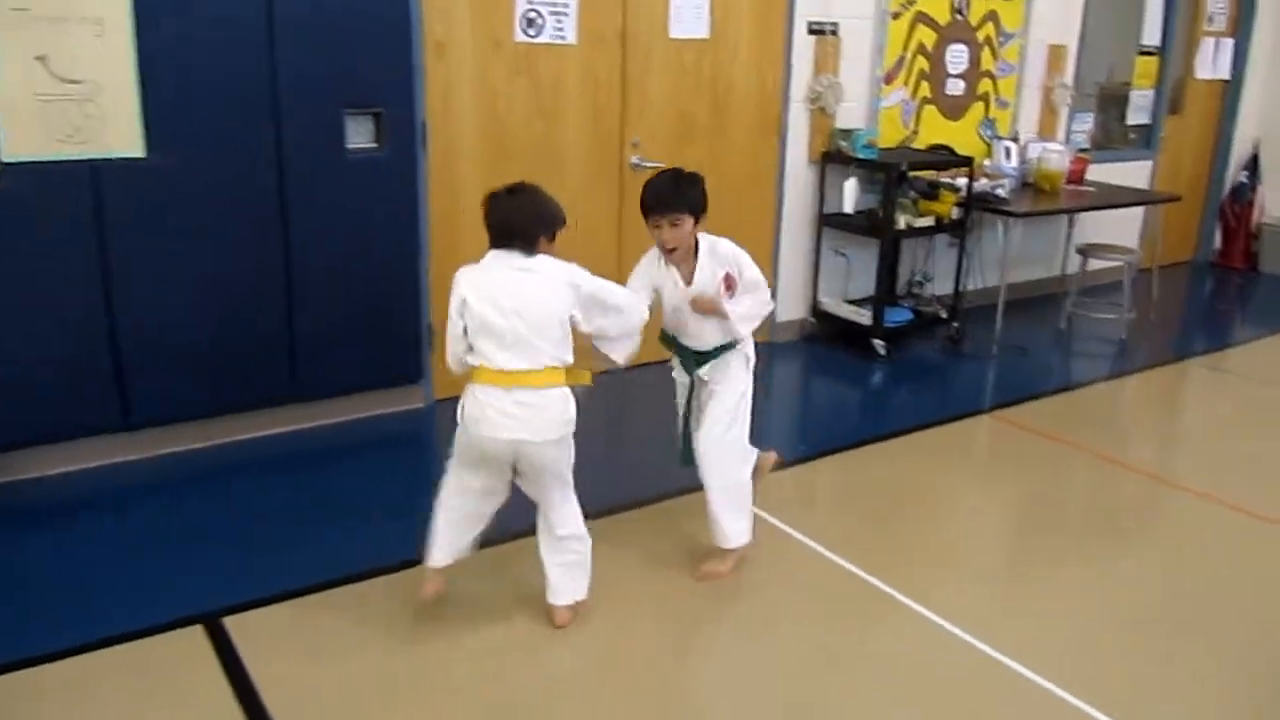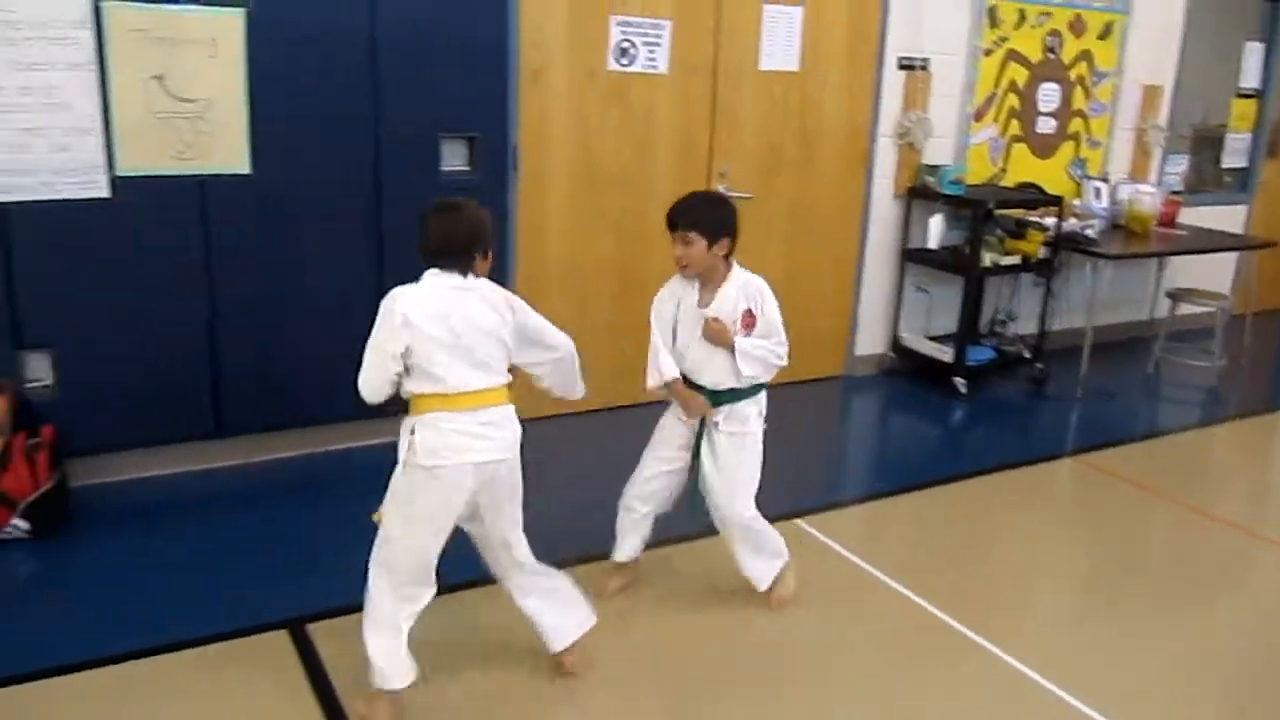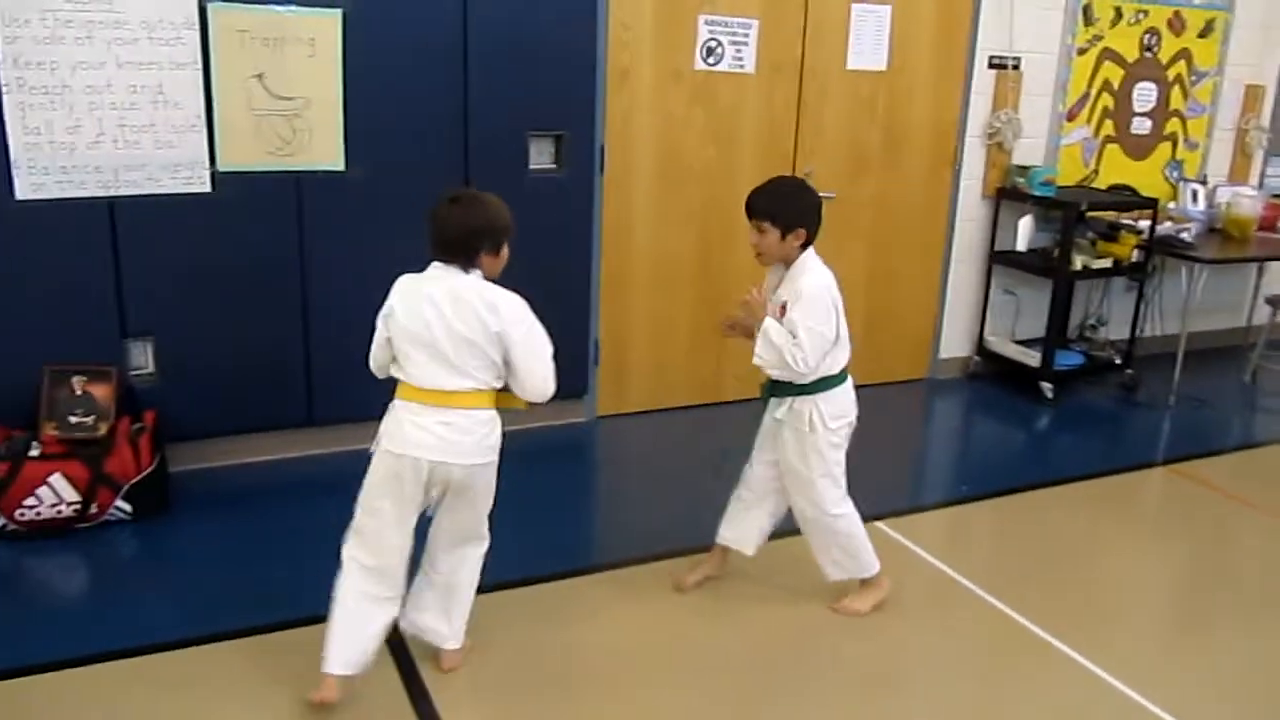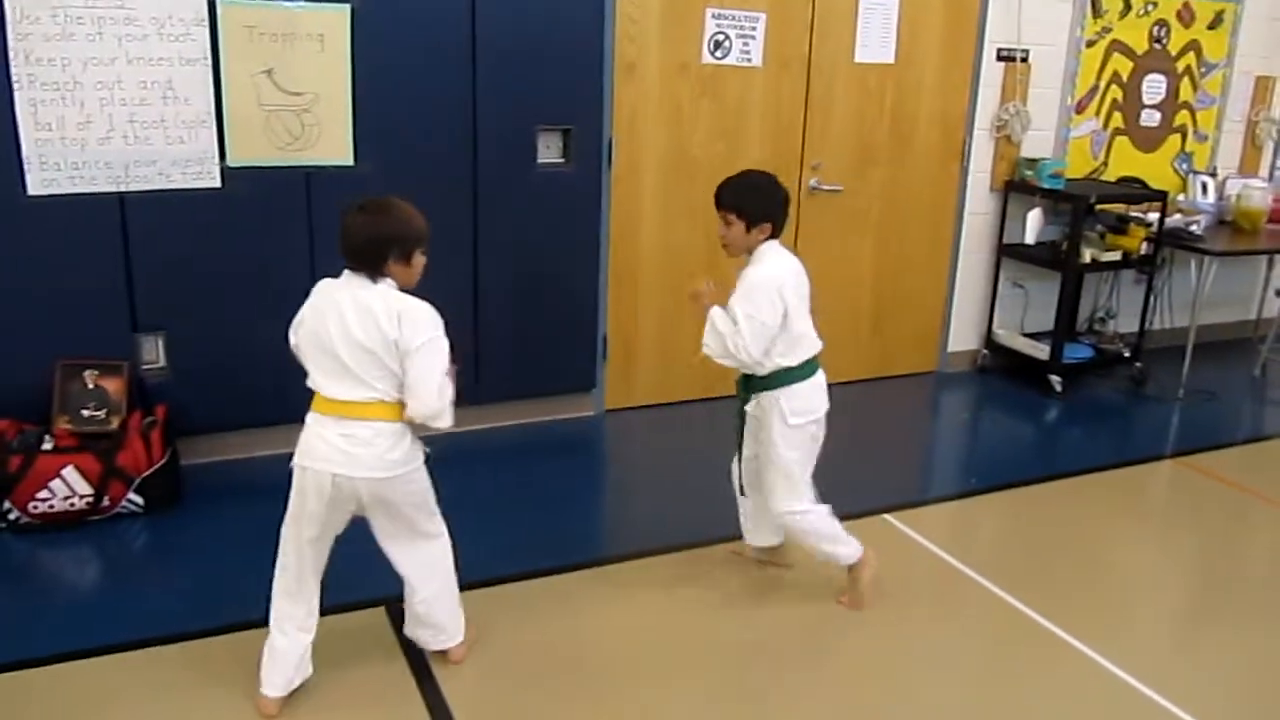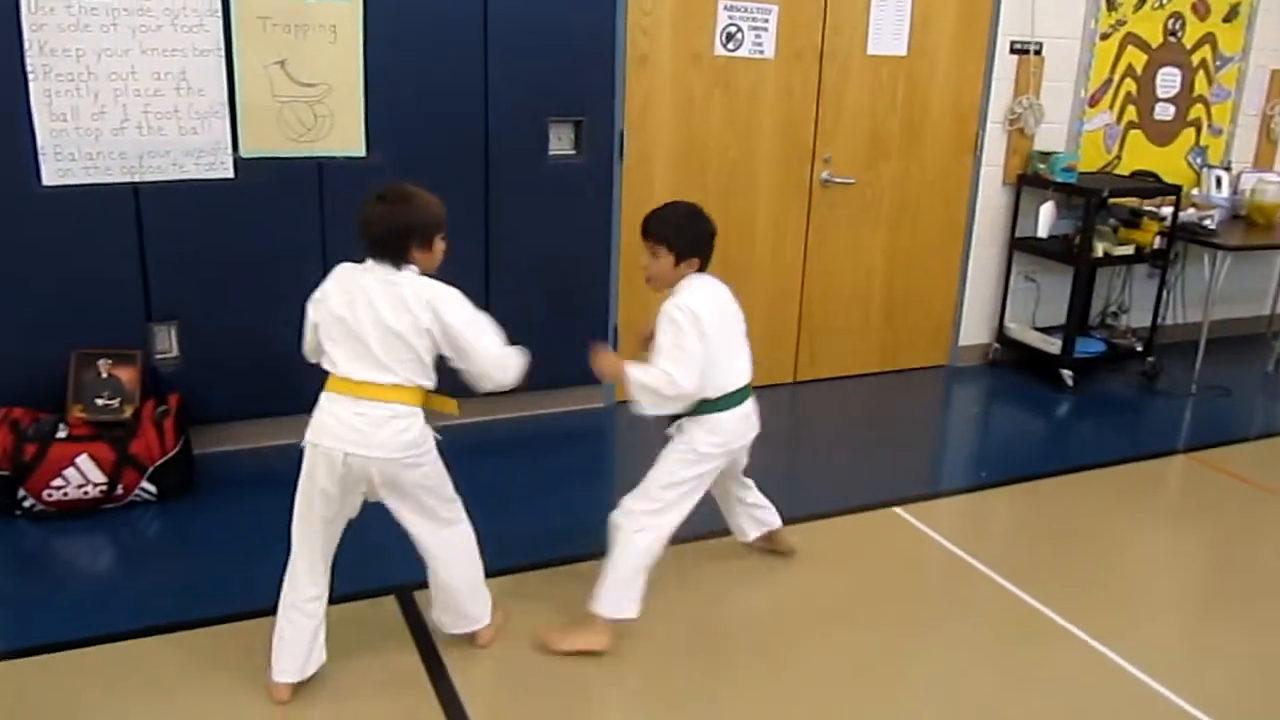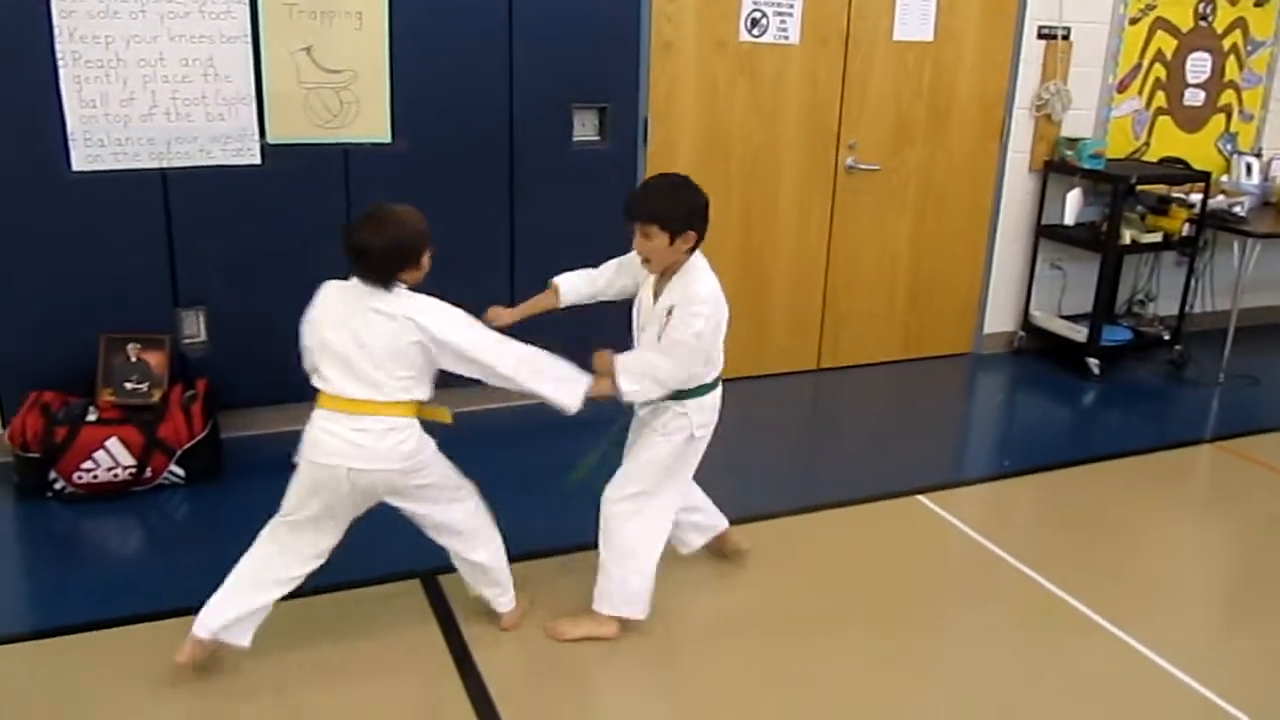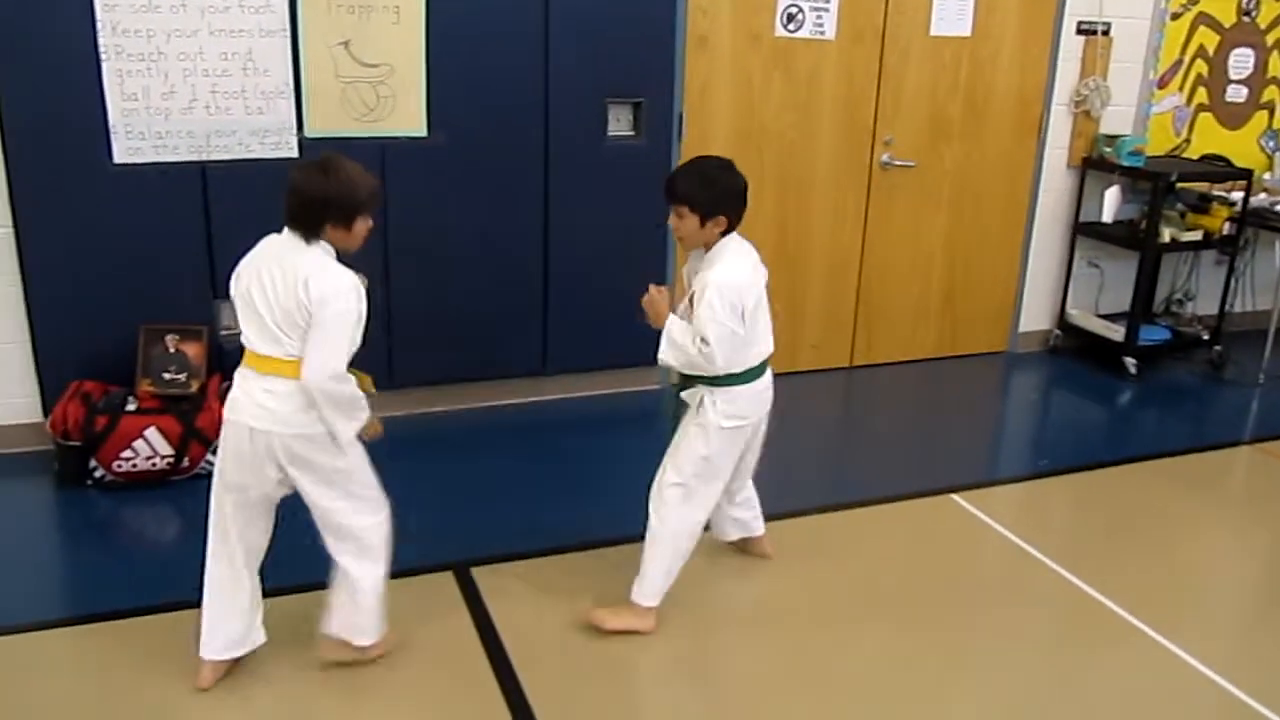
dt=0.3s
person 1, frame 1
left shoulder: (468, 281)
right shoulder: (564, 278)
left elbow: (457, 360)
right elbow: (630, 312)
left hip: (486, 412)
right hip: (546, 414)
left knee: (467, 484)
right knee: (557, 502)
left ankle: (437, 569)
right ankle: (565, 598)
person 1, frame 2
left shoulder: (402, 303)
right shoulder: (502, 302)
left elbow: (372, 388)
right elbow: (559, 352)
right wrist: (570, 387)
left hip: (437, 447)
right hip: (497, 440)
left knee: (397, 569)
right knee: (510, 554)
right ankle: (566, 637)
person 1, frame 3
left shoulder: (404, 291)
right shoulder: (504, 307)
left elbow: (380, 363)
right elbow: (539, 386)
right wrist: (506, 361)
left hip: (409, 433)
right hip: (473, 440)
left knee: (371, 553)
right knee: (461, 542)
left ankle: (338, 673)
right ankle: (447, 642)
person 1, frame 4
left shoulder: (321, 299)
right shoulder: (415, 316)
right elbow: (429, 410)
right wrist: (443, 377)
left hip: (322, 448)
right hip: (386, 454)
left knee: (298, 567)
right knee: (424, 542)
right ankle: (447, 636)
person 1, frame 5
left shoulder: (338, 283)
right shoulder: (439, 300)
left elbow: (313, 349)
right elbow: (498, 370)
right wrist: (516, 355)
left hip: (334, 430)
right hip: (397, 437)
left knee: (310, 550)
right knee: (445, 527)
left ankle: (288, 670)
right ankle: (476, 621)
person 1, frame 6
left shoulder: (327, 300)
right shoulder: (428, 317)
right elbow: (503, 357)
right wrist: (578, 384)
left hip: (328, 444)
right hip: (394, 450)
left knee: (290, 537)
right knee: (464, 515)
left ankle: (211, 634)
right ankle: (505, 604)
person 1, frame 7
left shoulder: (261, 253)
right shoulder: (338, 284)
right elbow: (326, 377)
right wrist: (358, 417)
left hip: (247, 408)
right hip: (303, 419)
left knee: (237, 534)
right knee: (360, 518)
left ankle: (218, 652)
right ankle: (352, 633)
person 2, frame 1
left shoulder: (726, 254)
right shoulder: (652, 266)
left elbow: (761, 300)
left wrist: (722, 309)
left hip: (728, 360)
right hip: (687, 362)
left knee: (718, 449)
right knee: (704, 438)
left ankle: (731, 543)
right ankle: (755, 460)
person 2, frame 2
left shoulder: (754, 293)
right shoulder: (676, 292)
left elbow: (776, 355)
right elbow: (660, 349)
left wrist: (730, 340)
right wrist: (680, 393)
left hip: (738, 413)
right hip: (688, 405)
left knee: (732, 506)
right knee: (646, 487)
left ankle: (778, 569)
right ankle: (625, 562)
person 2, frame 3
left shoulder: (812, 288)
right shoulder: (784, 272)
left elbow: (800, 360)
left wrist: (763, 323)
right wrist: (749, 324)
left hip: (818, 409)
right hip: (789, 401)
left knee: (821, 502)
right knee: (759, 478)
left ankle: (871, 579)
right ankle: (719, 555)
person 2, frame 4
left shoulder: (762, 277)
right shoulder: (783, 263)
left elbow: (744, 350)
left wrist: (711, 310)
right wrist: (727, 312)
left hip: (789, 400)
right hip: (789, 391)
left knee: (785, 503)
right knee: (749, 475)
left ankle: (855, 560)
right ankle: (767, 544)
person 2, frame 5
left shoulder: (681, 310)
right shoulder: (714, 291)
left elbow: (675, 385)
left wrist: (621, 371)
right wrist: (663, 347)
left hip: (710, 428)
right hip: (737, 414)
left knee: (637, 518)
right knee: (727, 481)
left ankle: (602, 625)
right ankle: (770, 533)
person 2, frame 6
left shoulder: (701, 296)
right shoulder: (645, 268)
left elbow: (675, 368)
right elbow: (589, 281)
left wrist: (616, 368)
right wrist: (517, 310)
left hip: (684, 410)
right hip: (659, 403)
left knee: (629, 501)
right knee: (665, 484)
left ankle: (609, 614)
right ankle: (718, 536)
person 2, frame 7
left shoulder: (728, 275)
right shoulder: (732, 254)
left elbow: (710, 354)
left wrist: (666, 319)
right wrist: (667, 311)
left hip: (727, 398)
right hip: (746, 389)
left knee: (677, 491)
right knee: (728, 470)
left ankle: (644, 605)
right ankle: (749, 534)
